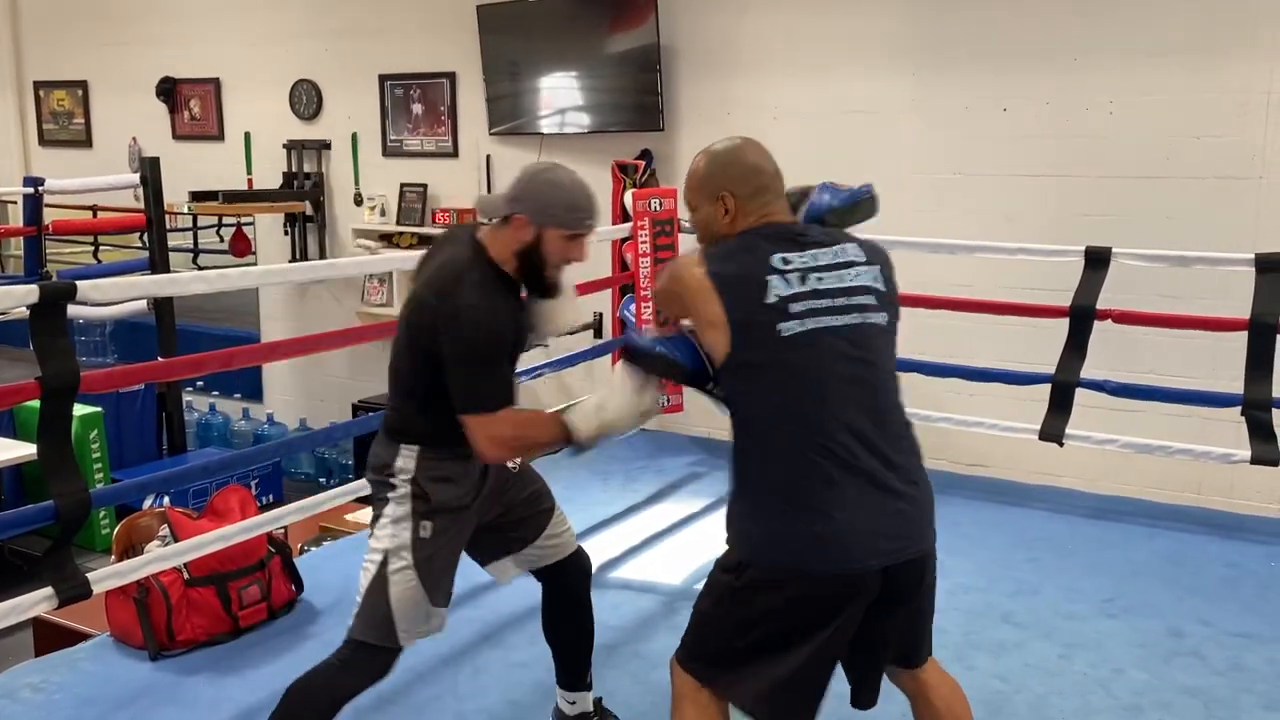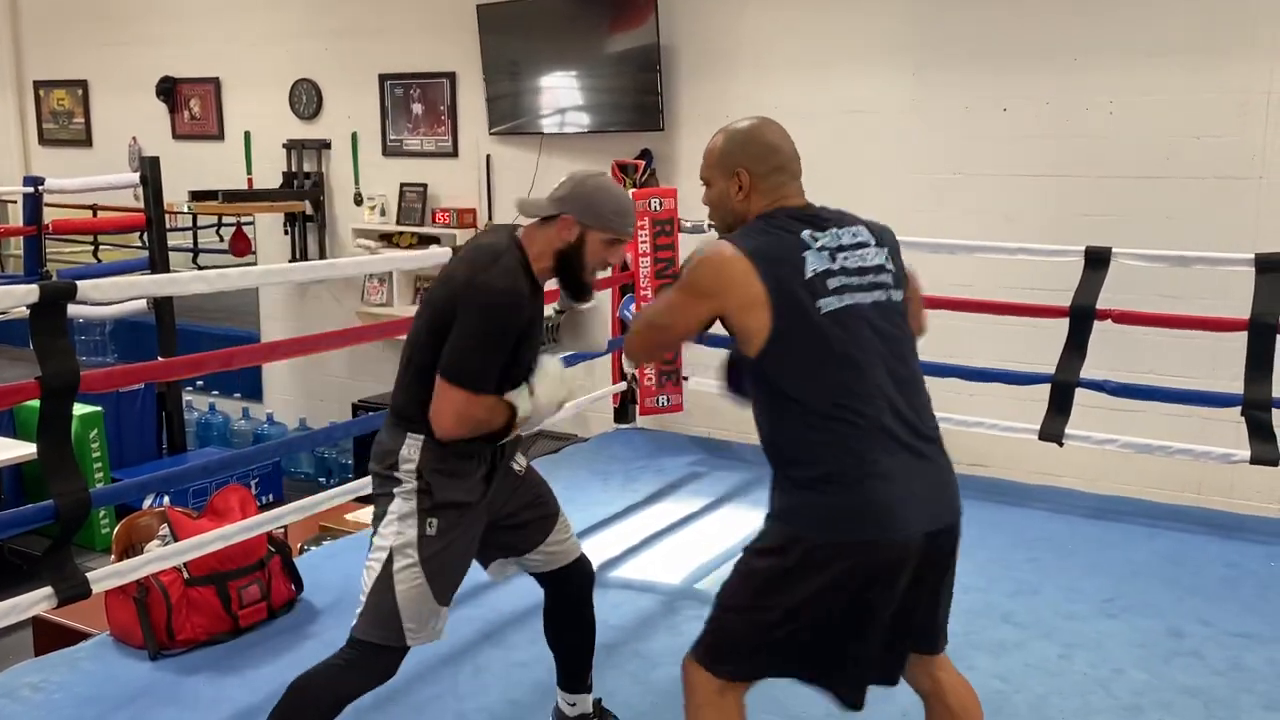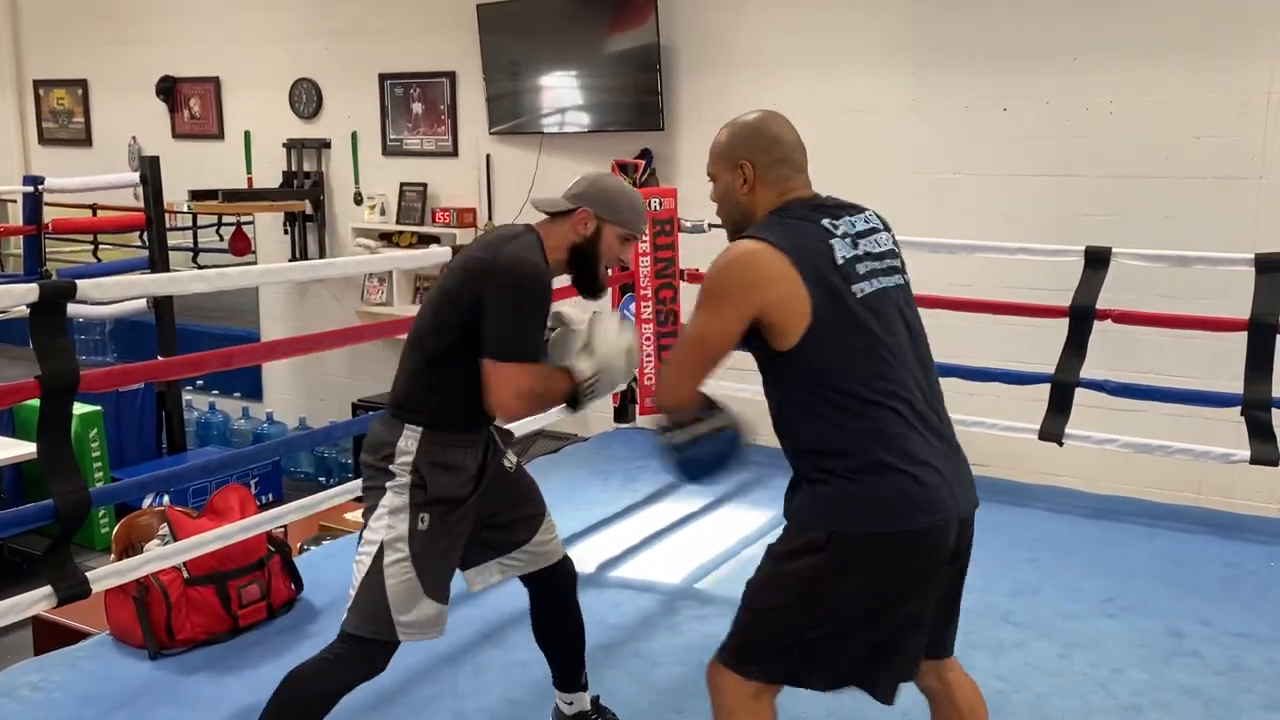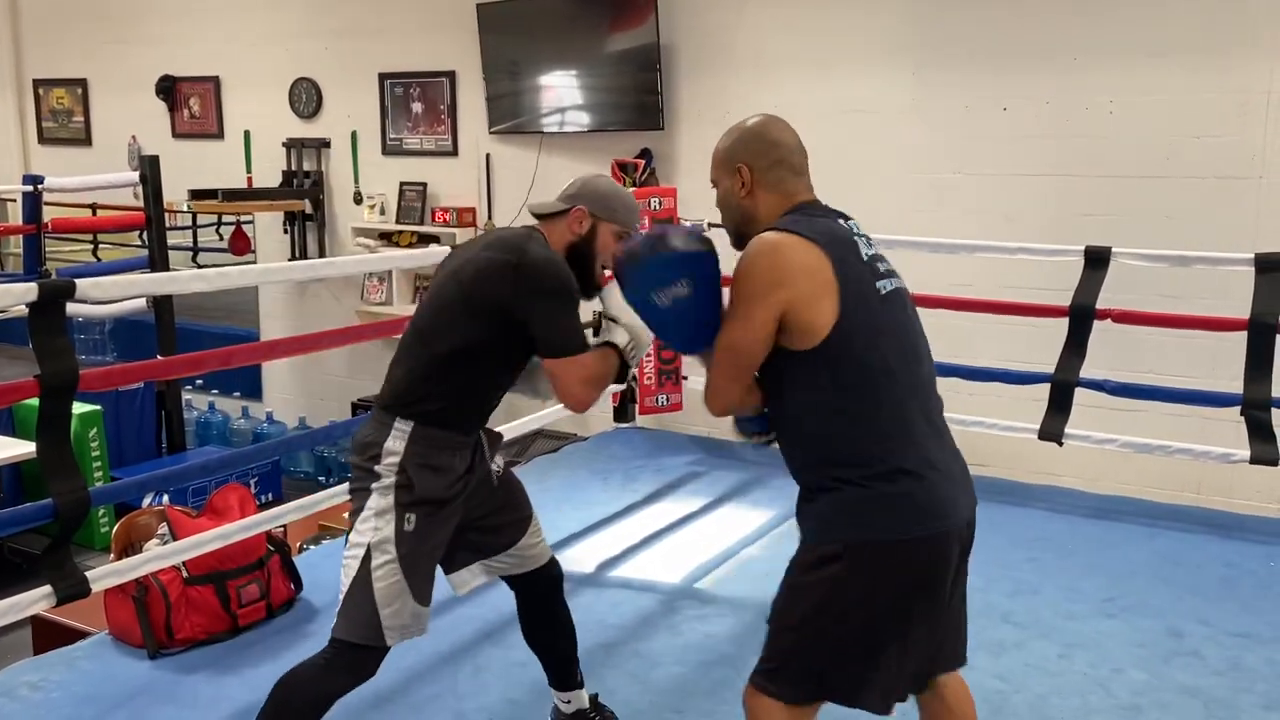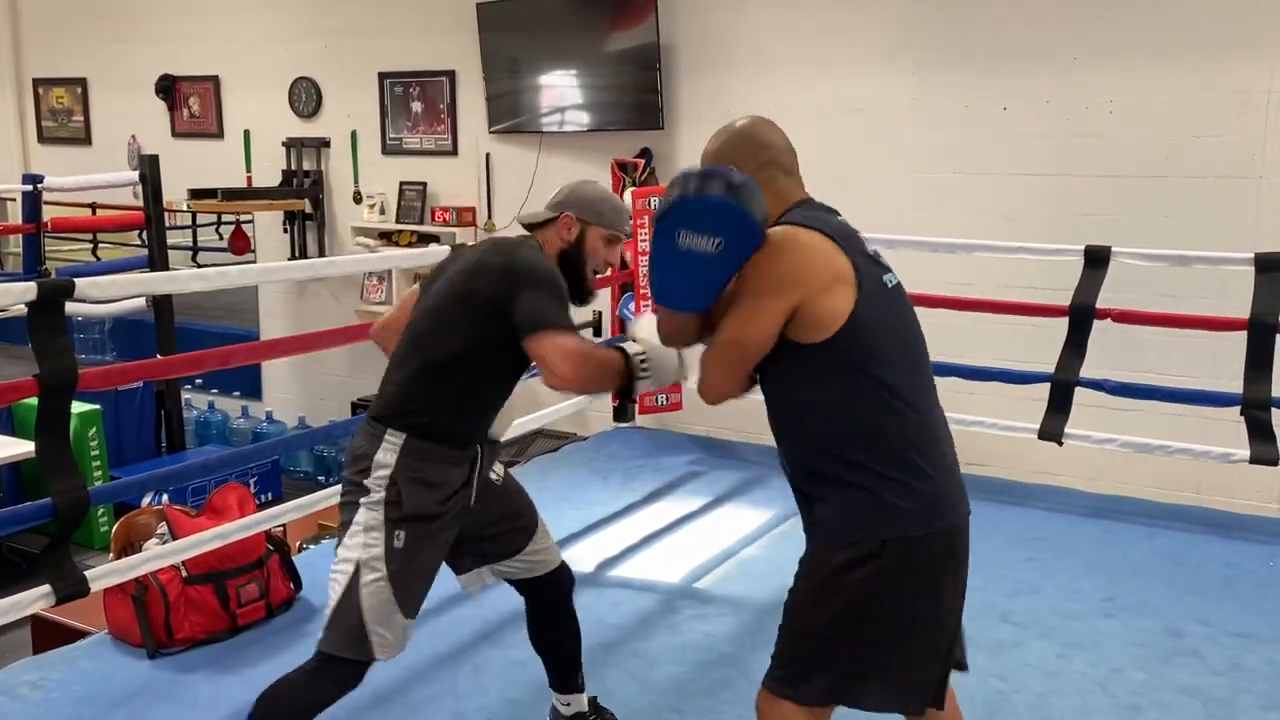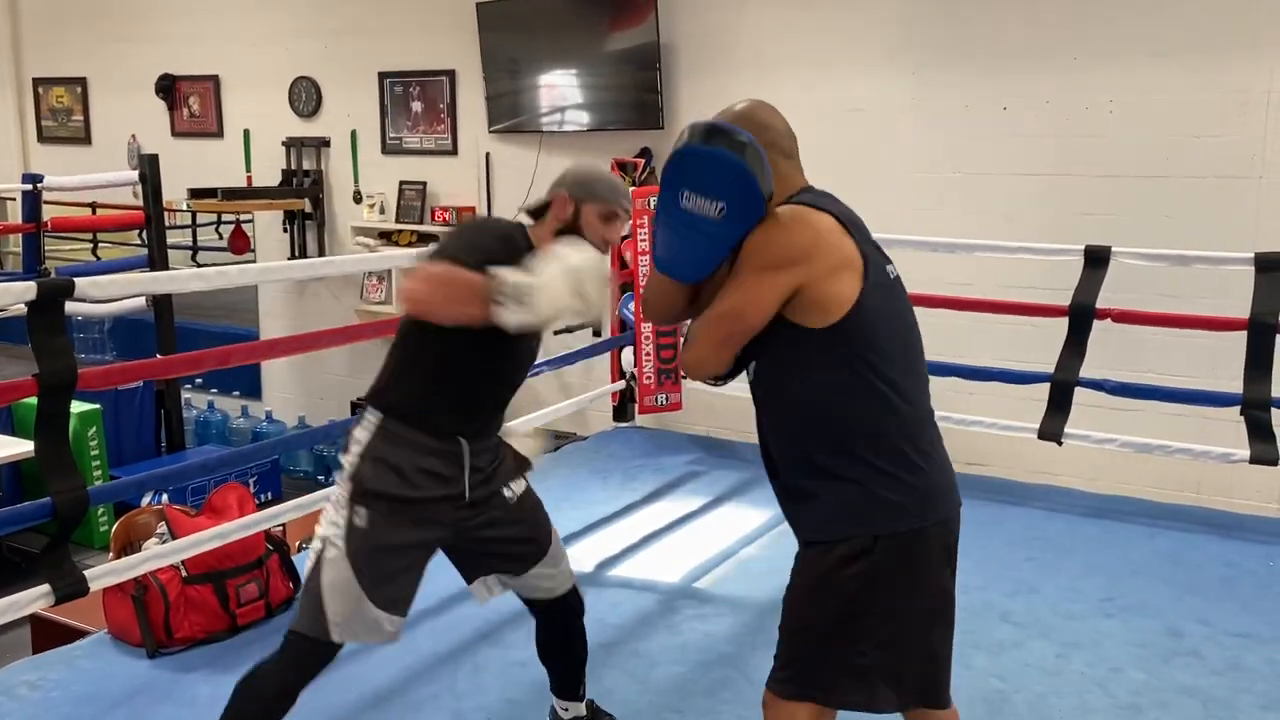
dt=0.1s
person 1, frame 1
left shoulder: (699, 277)
right shoulder: (872, 262)
left elbow: (668, 297)
left hip: (795, 546)
right hip: (904, 525)
right knee: (914, 666)
person 1, frame 2
left shoulder: (728, 263)
right shoulder: (873, 239)
left elbow: (641, 344)
left hip: (832, 523)
right hip: (930, 503)
right knee: (924, 657)
person 1, frame 3
left shoulder: (753, 261)
right shoulder: (870, 227)
left elbow: (676, 387)
left wrist: (694, 419)
left hip: (861, 514)
right hip: (945, 494)
right knee: (933, 660)
person 1, frame 4
left shoulder: (775, 255)
right shoulder: (836, 237)
left elbow: (728, 396)
right wrist: (691, 304)
left hip: (876, 520)
right hip: (935, 503)
right knee: (924, 664)
person 1, frame 5
left shoulder: (787, 249)
right shoulder: (824, 235)
left elbow: (718, 383)
right elbow: (677, 333)
left hip: (883, 519)
right hip: (924, 502)
right knee: (918, 668)
person 1, frame 6
left shoulder: (792, 230)
right shoulder: (803, 225)
left elbow: (702, 359)
right elbow: (660, 306)
right wrist: (686, 233)
left hip: (874, 514)
right hip: (903, 496)
right knee: (908, 665)
person 2, frame 1
left shoulder: (480, 247)
right shoulder: (472, 304)
right elbow: (494, 437)
left wrist: (536, 314)
right wrist: (595, 418)
left hip: (483, 457)
right hip: (426, 472)
left knee: (569, 572)
right knee: (371, 652)
person 2, frame 2
left shoulder: (510, 250)
right shoulder: (498, 286)
right elbow: (449, 418)
left wrist: (568, 327)
right wrist: (534, 401)
left hip: (486, 458)
right hip: (428, 469)
left knee: (572, 575)
right knee: (375, 656)
person 2, frame 3
left shoulder: (516, 247)
right shoulder: (519, 266)
right elbow: (511, 395)
left wrist: (573, 348)
right wrist: (592, 371)
left hip: (473, 450)
right hip: (422, 460)
left knee: (555, 575)
right knee: (365, 649)
person 2, frame 4
left shoulder: (507, 251)
right shoulder: (541, 263)
right elbow: (578, 390)
left wrist: (518, 373)
right wrist: (625, 345)
left hip: (462, 451)
right hip: (408, 458)
left knee: (542, 578)
right knee: (356, 653)
person 2, frame 5
left shoulder: (496, 257)
right shoulder: (531, 271)
left elbow: (388, 331)
right elbow: (567, 367)
left wrist: (470, 392)
right wrist: (641, 360)
left hip: (462, 462)
right hip: (403, 471)
left knee: (552, 582)
right knee: (343, 663)
person 2, frame 6
left shoulder: (553, 274)
right shoulder: (489, 241)
right elbow: (427, 298)
right wrist: (531, 295)
left hip: (475, 461)
right hip: (394, 460)
left knee: (560, 598)
right knee: (311, 646)
